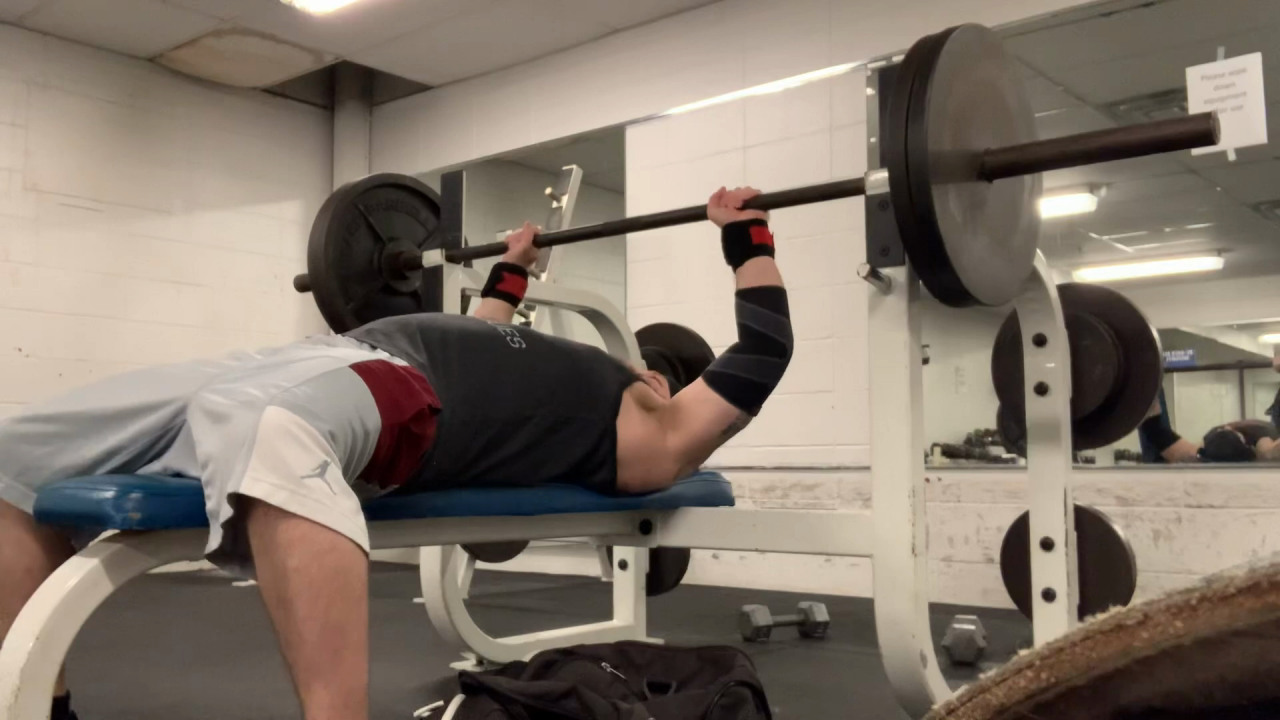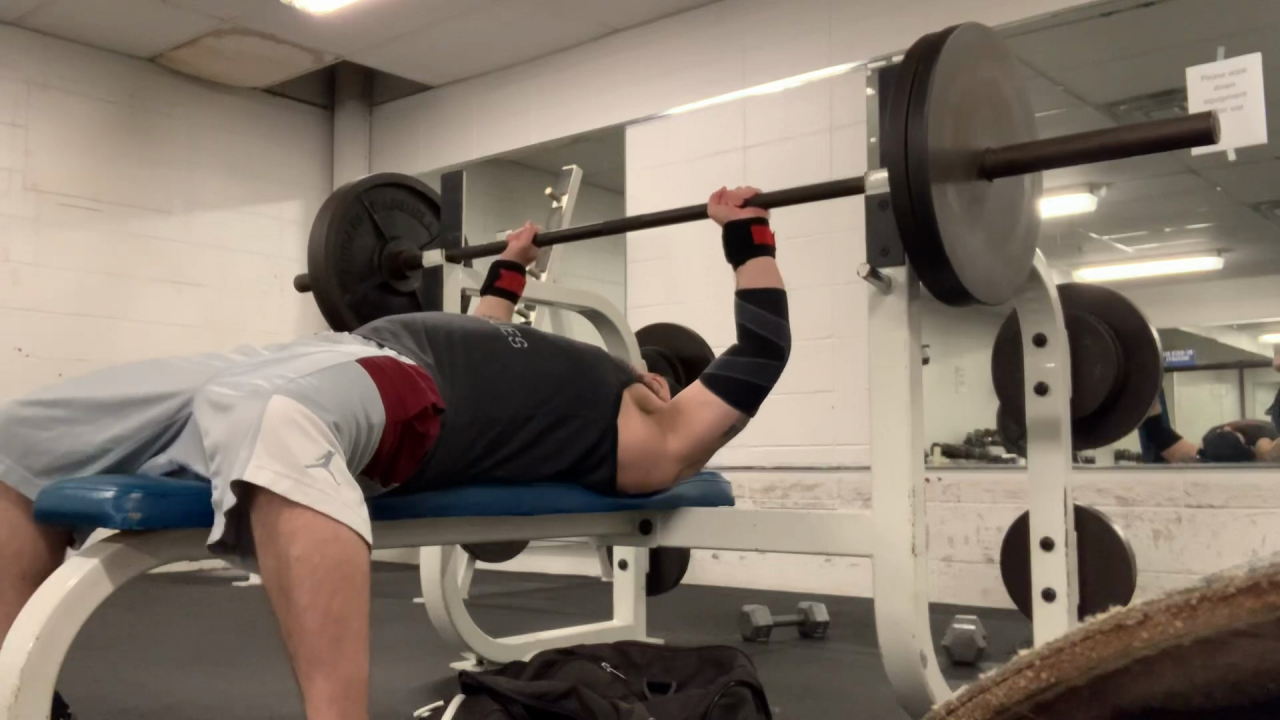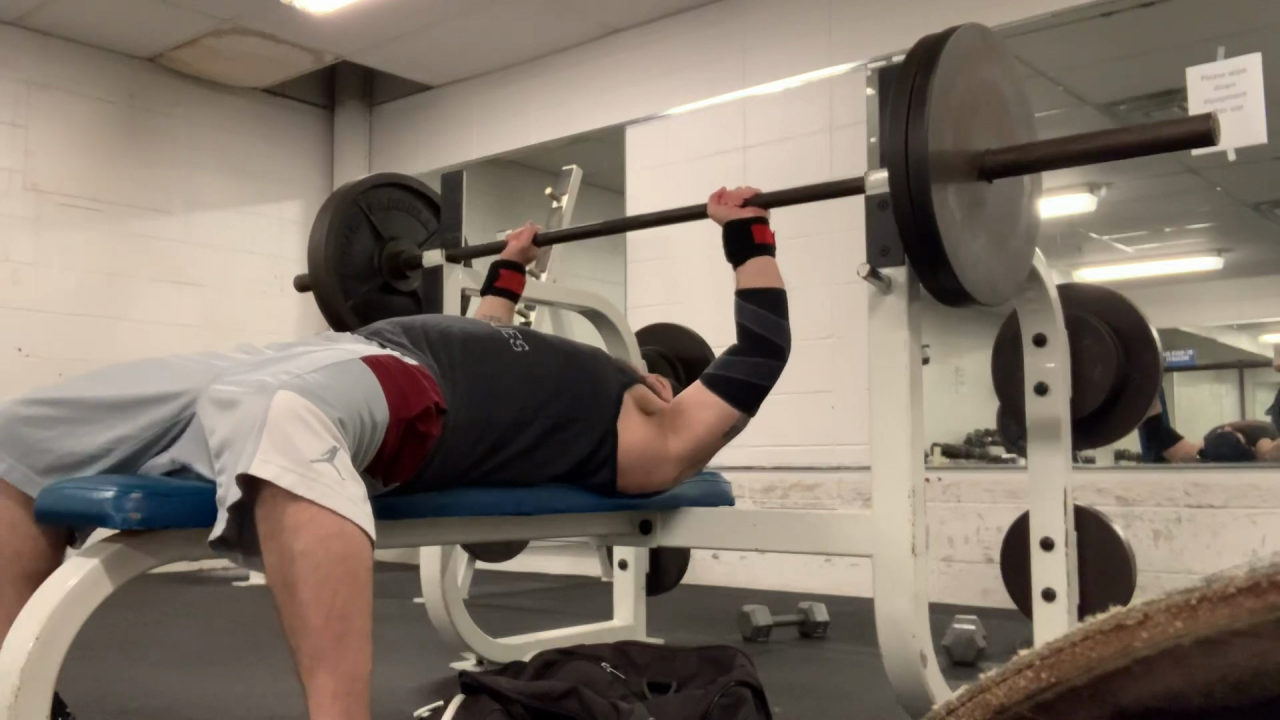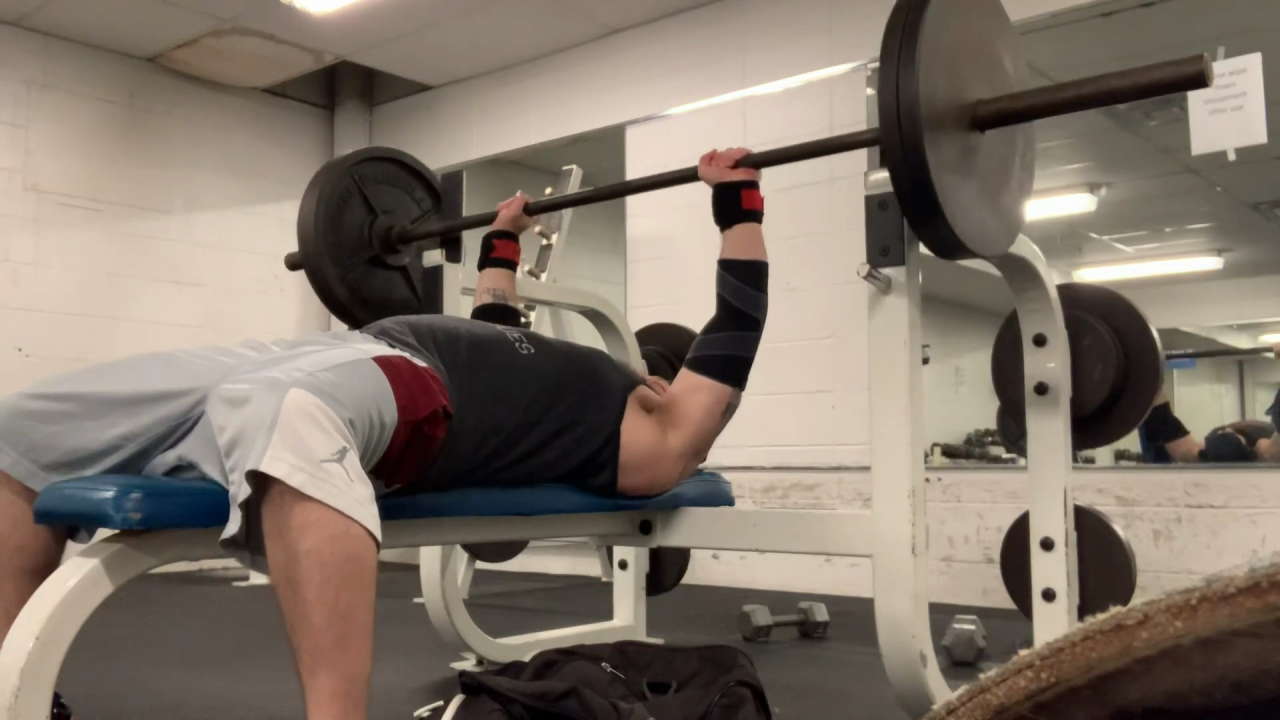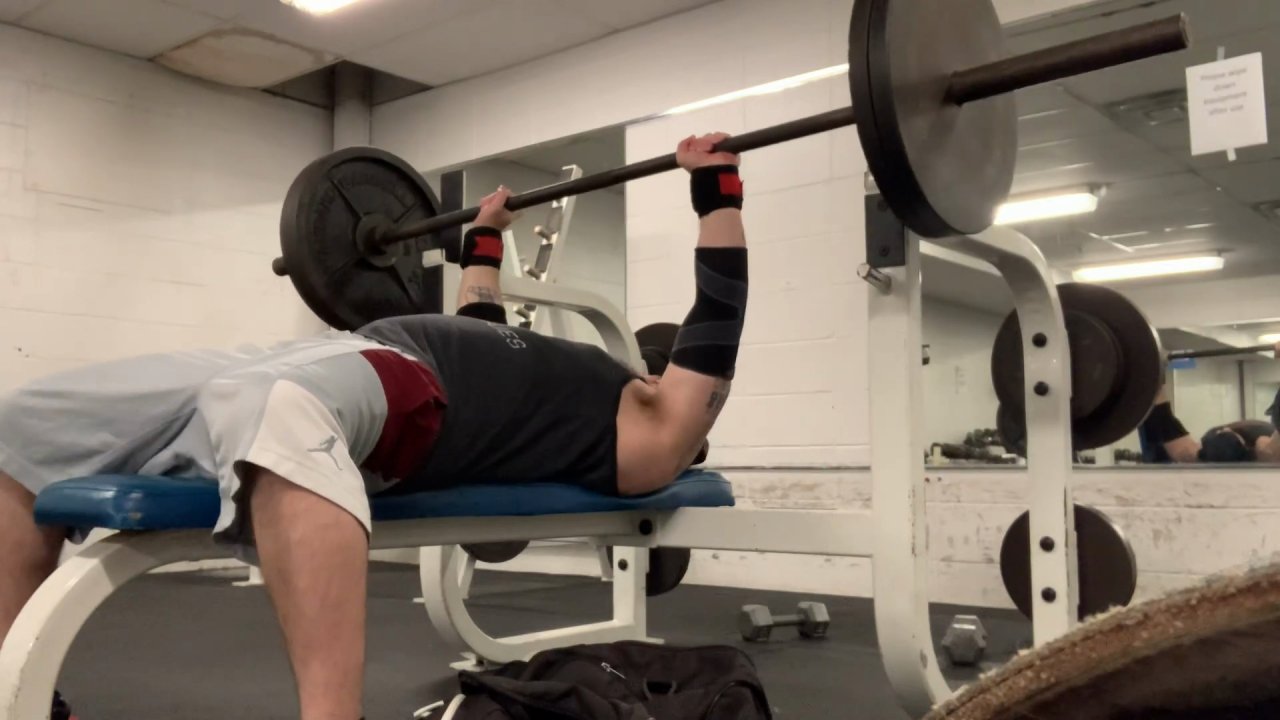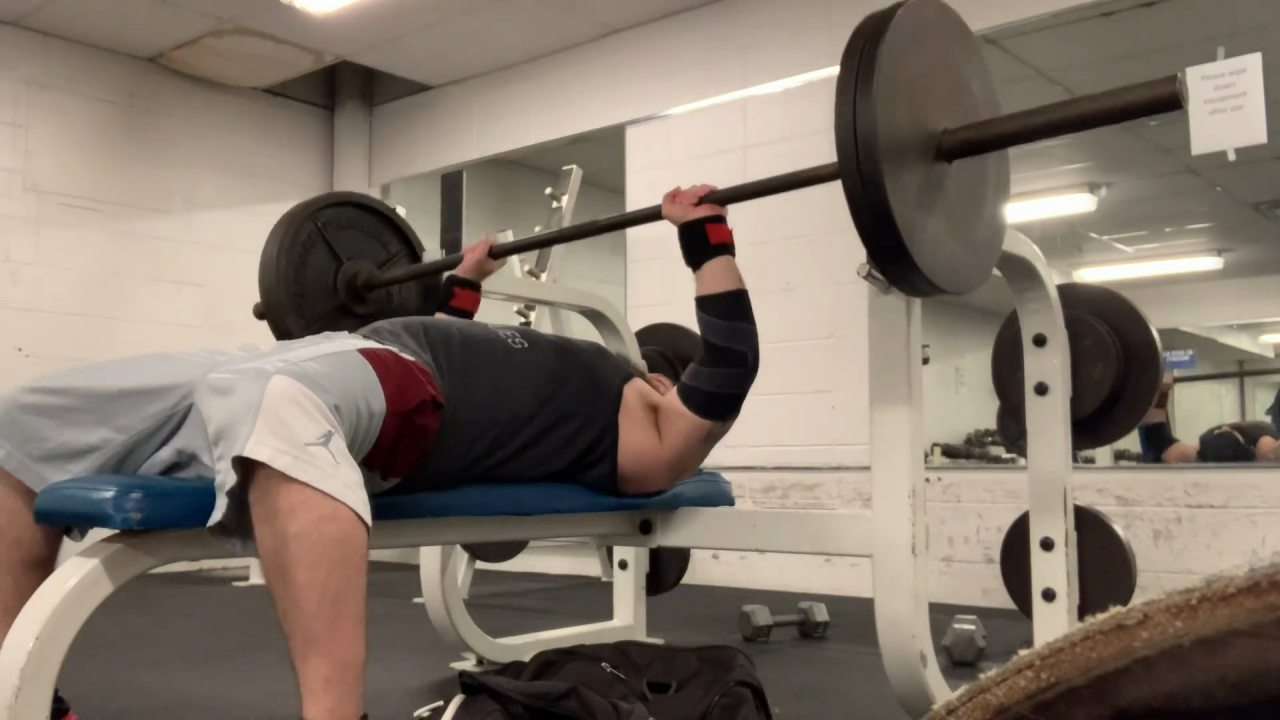
dt=0.7s
person 1, frame 1
left shoulder: (652, 441)
right shoulder: (575, 390)
left elbow: (761, 352)
right elbow: (481, 356)
left wrist: (746, 237)
right wrist: (511, 271)
left knee: (264, 437)
person 1, frame 2
left shoulder: (654, 443)
right shoulder: (584, 391)
left elbow: (760, 354)
right elbow: (482, 348)
left wrist: (748, 237)
right wrist: (508, 267)
left knee: (270, 428)
person 1, frame 3
left shoulder: (653, 445)
right shoulder: (576, 391)
left elbow: (760, 356)
right elbow: (487, 349)
left wrist: (747, 237)
right wrist: (509, 269)
left knee: (275, 422)
person 1, frame 4
left shoulder: (657, 443)
right shoulder: (566, 387)
left elbow: (736, 331)
right elbow: (491, 335)
left wrist: (737, 203)
right wrist: (502, 240)
left knee: (284, 423)
person 1, frame 5
left shoulder: (649, 442)
right shoulder: (557, 388)
left elbow: (717, 323)
right elbow: (477, 328)
left wrist: (716, 187)
right wrist: (484, 237)
left knee: (274, 418)
person 1, frame 6
left shoulder: (650, 442)
right shoulder: (584, 393)
left elbow: (730, 369)
left wrist: (705, 236)
right wrist: (464, 283)
left knee: (271, 414)
